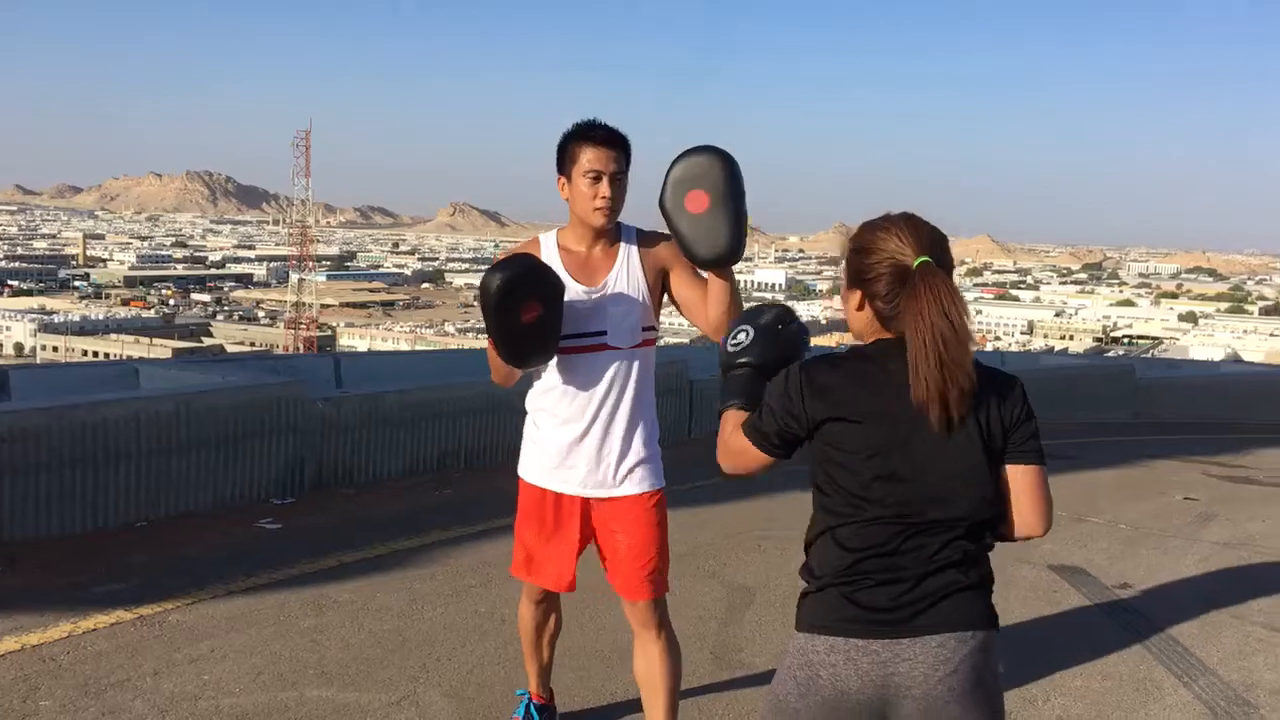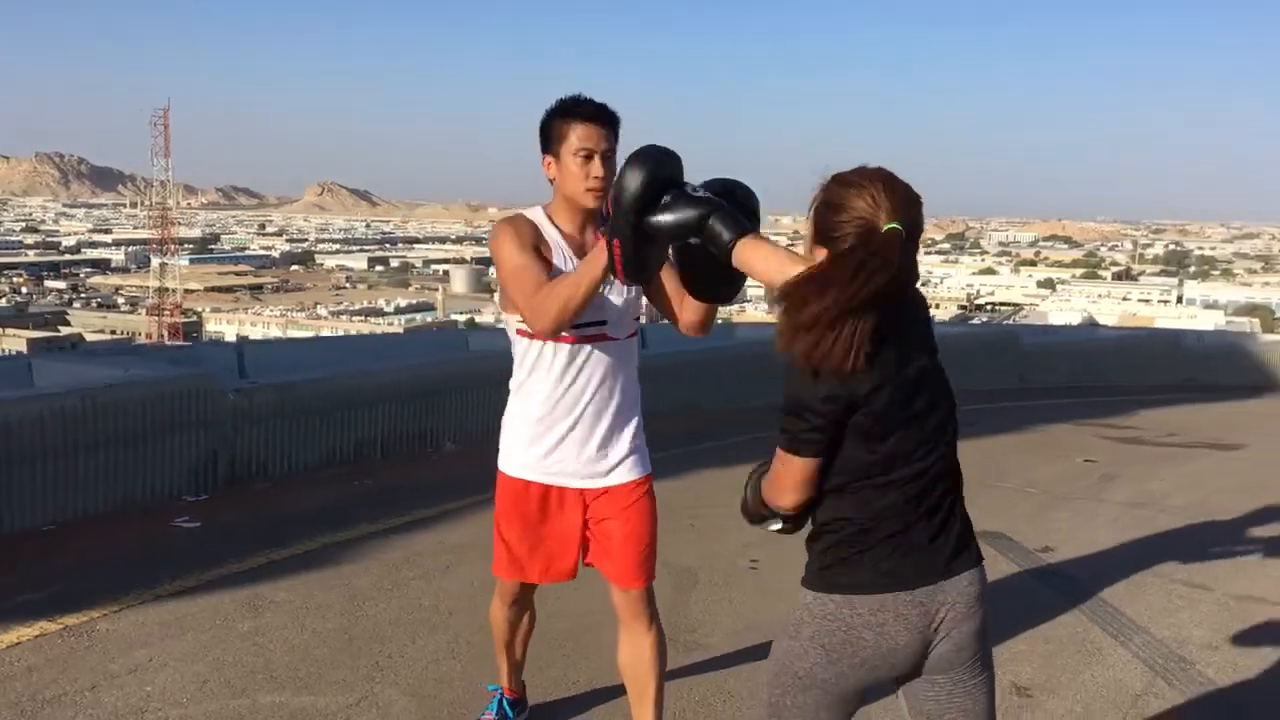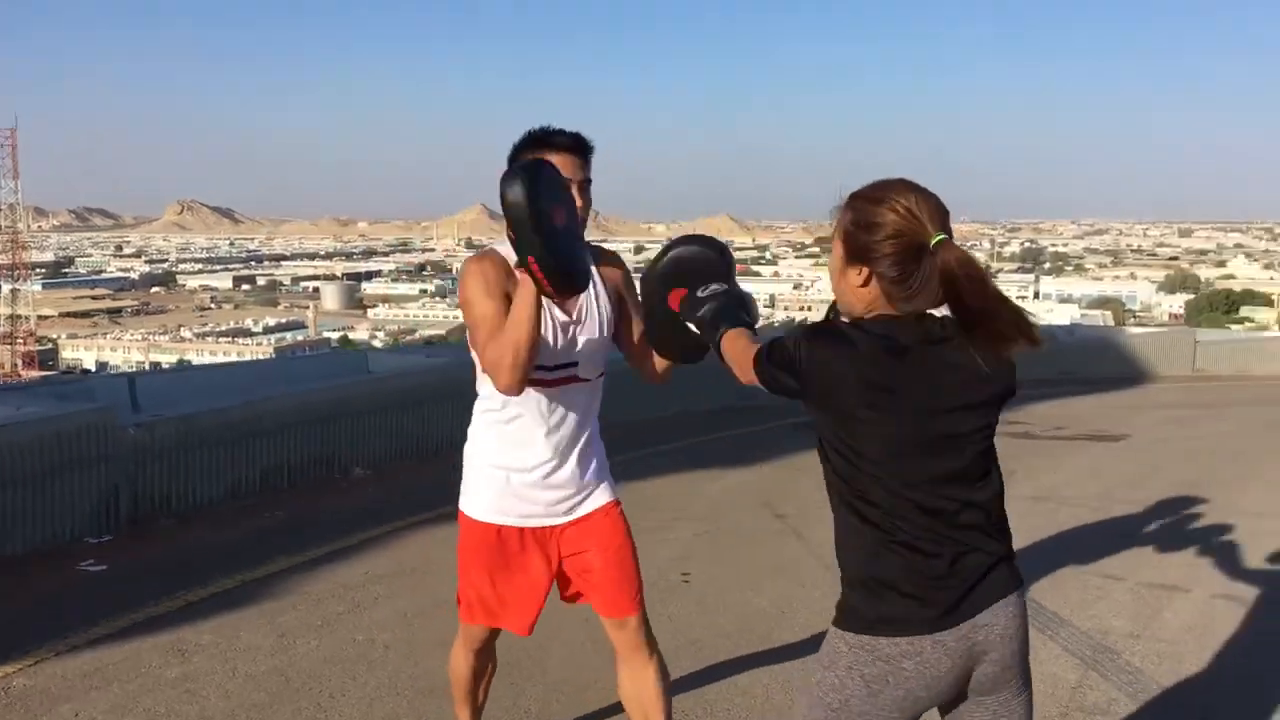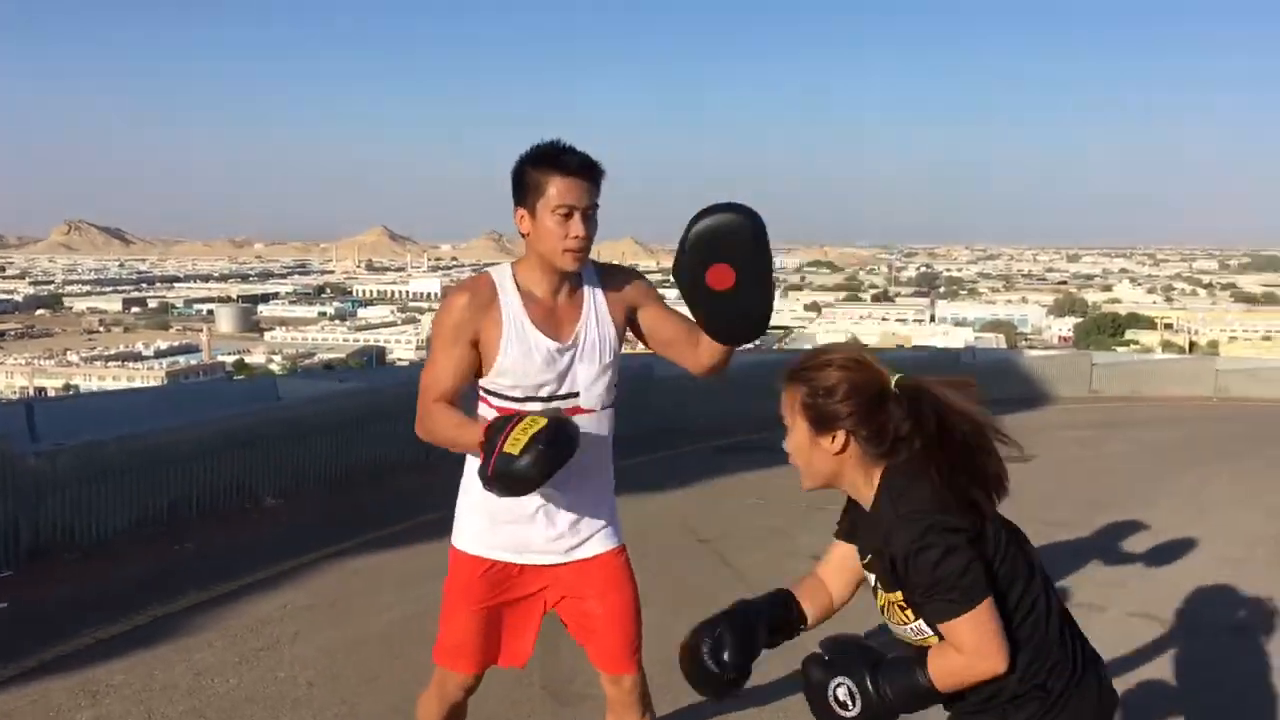
dt=0.4s
person 1, frame 1
left shoulder: (657, 253)
right shoulder: (528, 258)
left elbow: (719, 327)
right elbow: (503, 375)
left hip: (629, 471)
right hip: (549, 467)
left knee: (647, 612)
right knee: (538, 591)
person 1, frame 2
right shoulder: (516, 235)
left elbow: (694, 322)
right elbow: (545, 319)
right wrist: (611, 249)
left hip: (617, 460)
right hip: (534, 457)
left knee: (636, 603)
right knee: (513, 588)
person 1, frame 3
left shoulder: (606, 269)
right shoulder: (485, 272)
left elbow: (652, 365)
right elbow: (508, 377)
right wrist: (532, 277)
left hip: (584, 491)
right hip: (499, 497)
left knee: (634, 635)
right knee: (478, 633)
person 1, frame 4
left shoulder: (621, 290)
right shoulder: (473, 302)
left elbow: (701, 357)
right elbow: (431, 416)
right wrist: (491, 437)
left hip: (588, 536)
right hip: (494, 537)
person 2, frame 1
left shoulder: (816, 384)
right shoulder: (1001, 394)
left elbow: (734, 455)
right elbow: (1030, 520)
left wrist: (743, 375)
left hip: (835, 645)
right hip: (951, 645)
person 2, frame 2
left shoulder: (824, 363)
right shoulder: (904, 312)
left elbow: (787, 493)
right elbow: (797, 279)
left wrist: (758, 494)
left hip: (855, 603)
right hip: (953, 589)
person 2, frame 3
left shoulder: (830, 357)
right shoulder: (985, 350)
left elbow: (748, 363)
left wrist: (721, 317)
left hip: (893, 634)
right hip: (994, 614)
person 2, frame 4
left shoulder: (916, 522)
right shoulder: (879, 496)
left elbow: (985, 657)
right elbow: (828, 584)
left wrist: (883, 683)
right wrist: (756, 621)
